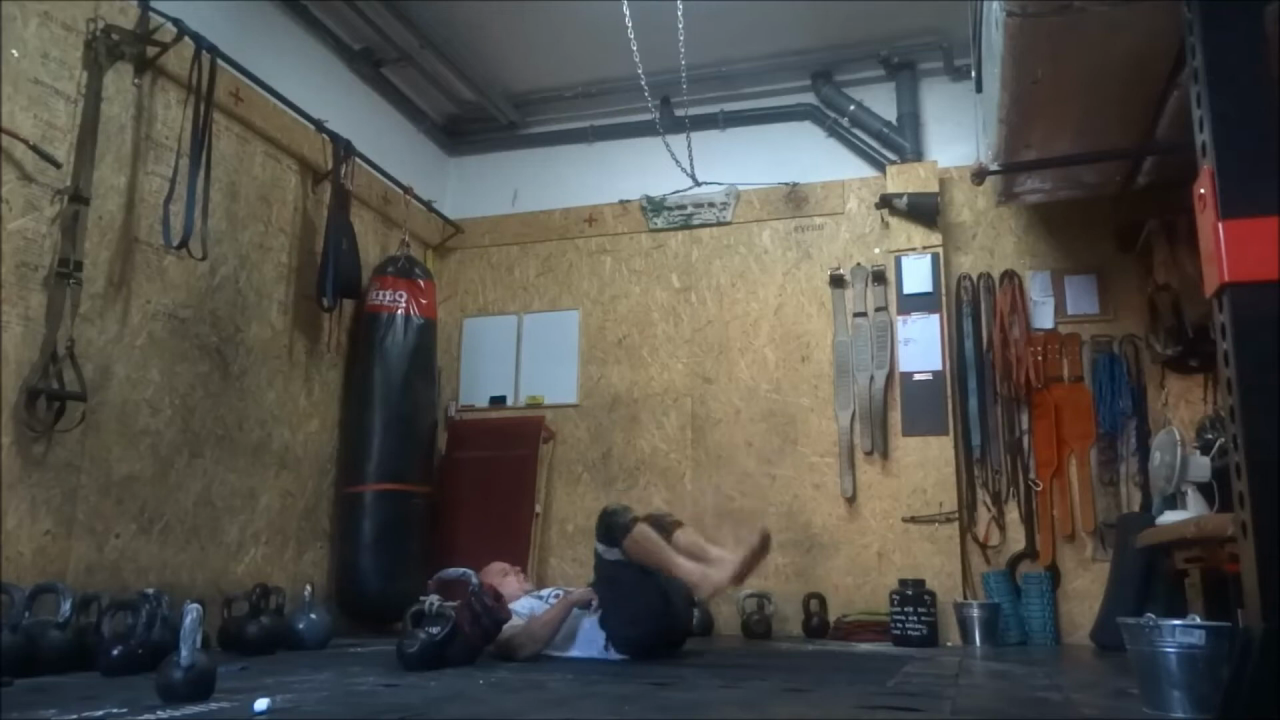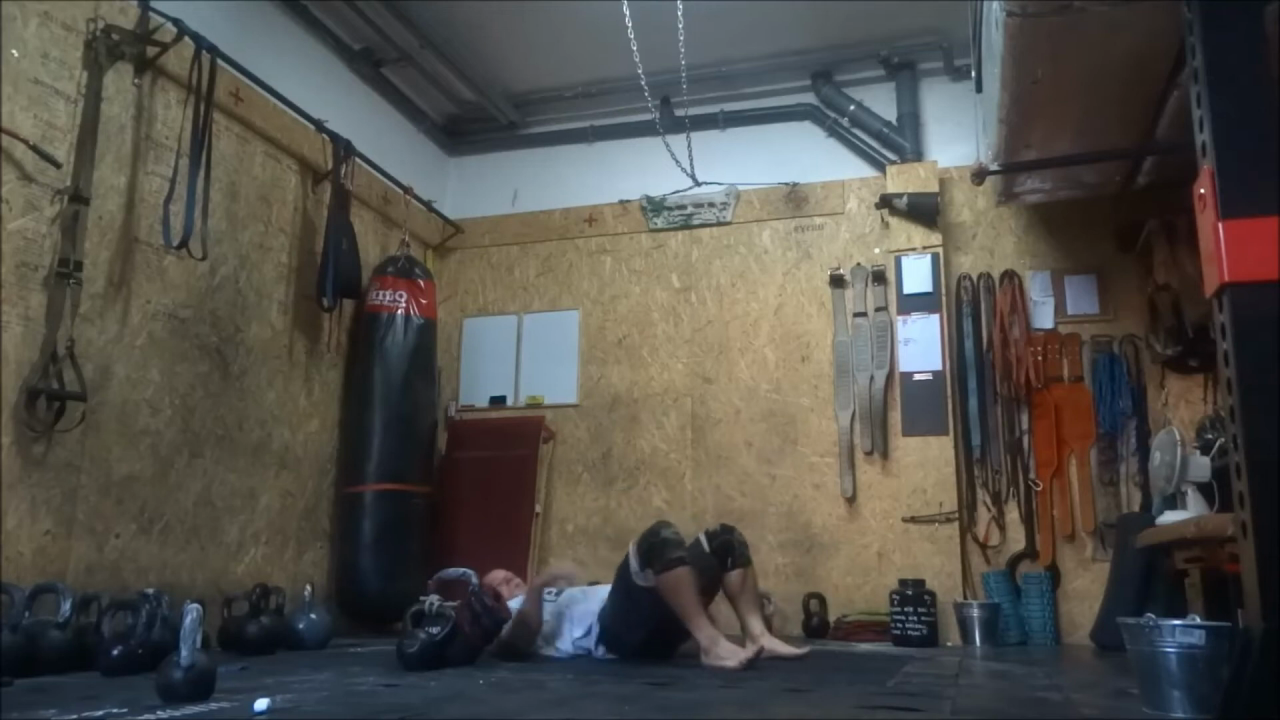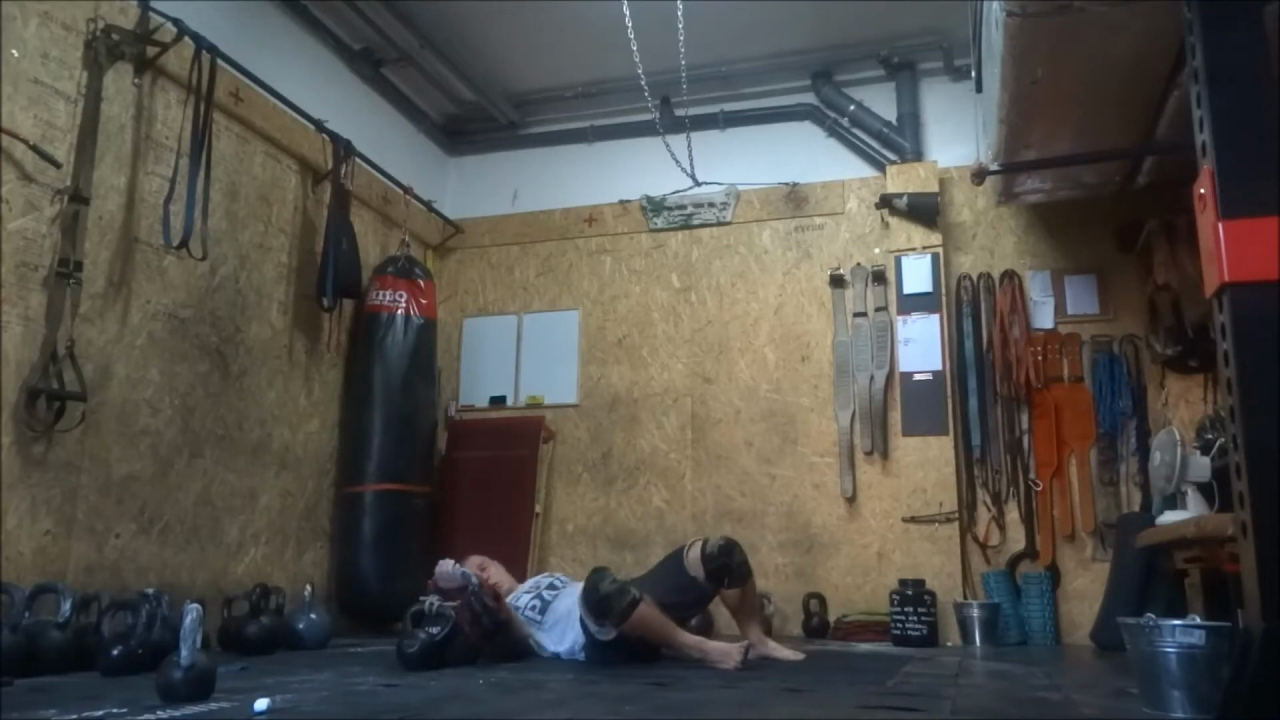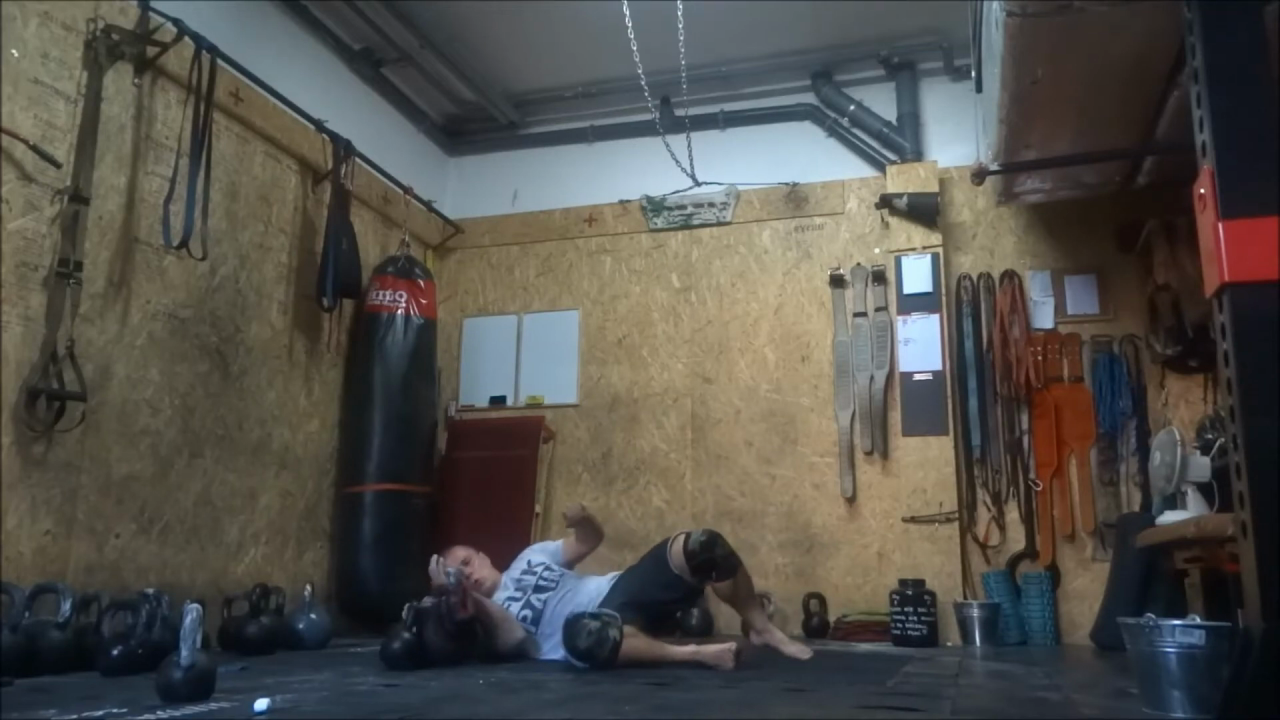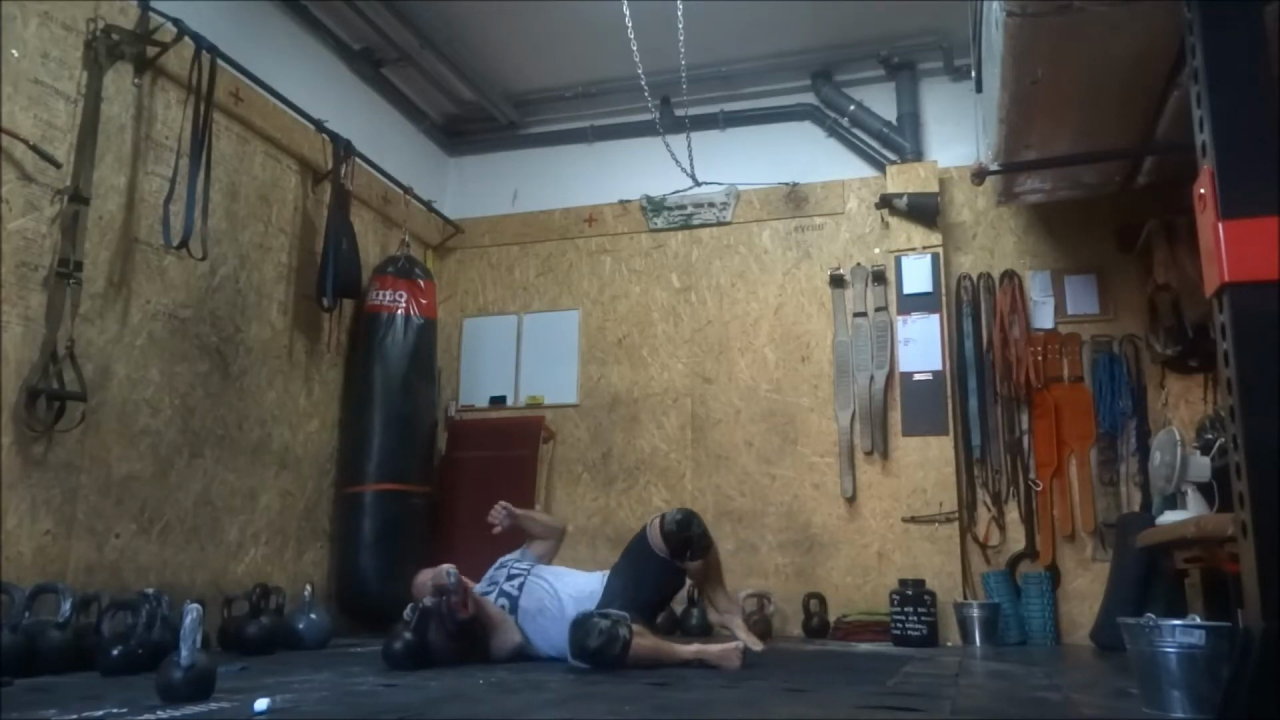
dt=0.7s
person 1, frame 1
left shoulder: (545, 597)
right shoulder: (507, 616)
right elbow: (519, 647)
right wrist: (569, 600)
right hip: (627, 633)
left knee: (656, 522)
right knee: (614, 518)
left ankle: (724, 562)
right ankle: (700, 578)
person 1, frame 2
left shoulder: (553, 600)
right shoulder: (509, 615)
right elbow: (521, 638)
right wrist: (539, 583)
left hip: (655, 625)
right hip: (617, 632)
left knee: (723, 538)
right knee: (660, 537)
left ankle: (758, 636)
right ankle: (712, 645)
person 1, frame 3
left shoulder: (547, 578)
right shoulder: (503, 611)
right elbow: (520, 632)
right wrist: (464, 590)
left hip: (634, 598)
right hip: (605, 642)
left knee: (719, 552)
right knee: (601, 584)
left ankle: (756, 640)
right ankle: (701, 649)
person 1, frame 4
left shoulder: (530, 558)
right shoulder: (493, 610)
left elbow: (586, 542)
right elbow: (516, 642)
left wrist: (584, 520)
right wrist: (464, 597)
left hip: (623, 590)
right hip: (599, 626)
left knee: (701, 546)
right knee: (582, 635)
left ankle: (760, 628)
right ankle: (696, 654)
person 1, frame 5
left shoulder: (504, 567)
right shoulder: (478, 615)
left elbow: (555, 531)
right elbow: (509, 645)
left wrist: (516, 517)
right wrist: (466, 600)
left hip: (615, 586)
right hip: (595, 624)
left knee: (679, 525)
right knee: (590, 636)
left ankle: (726, 612)
right ankle: (701, 653)
